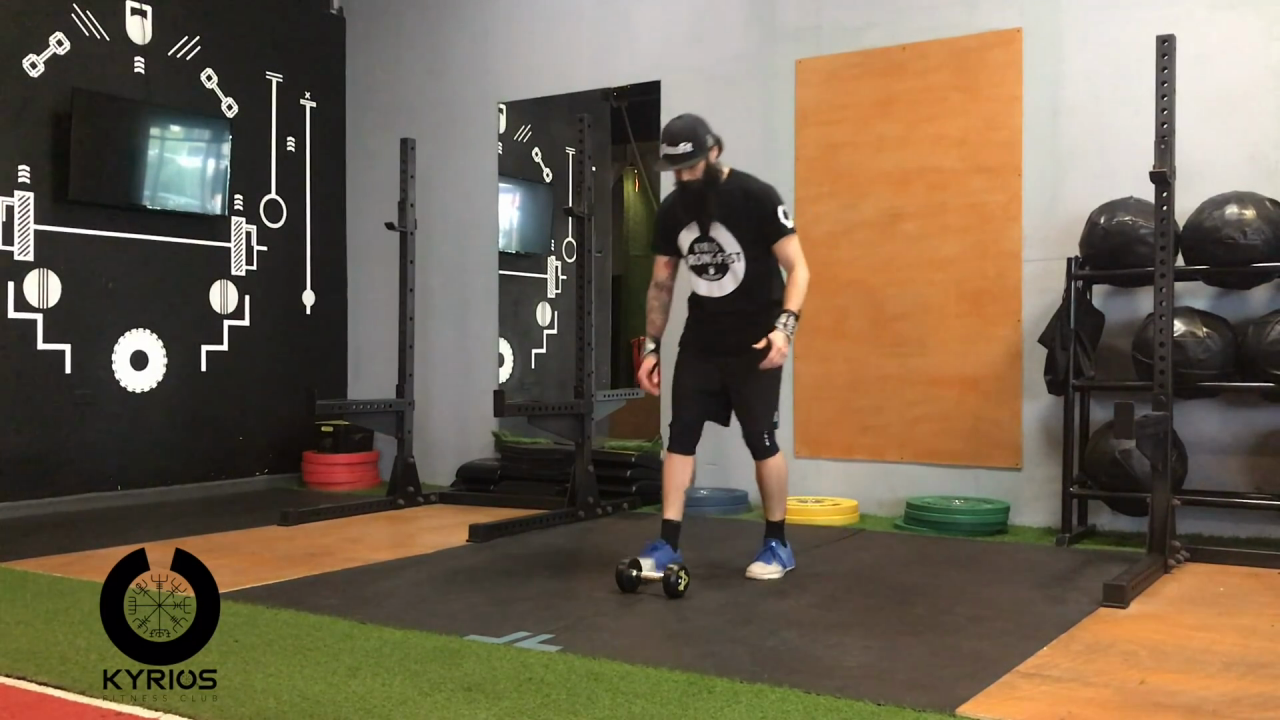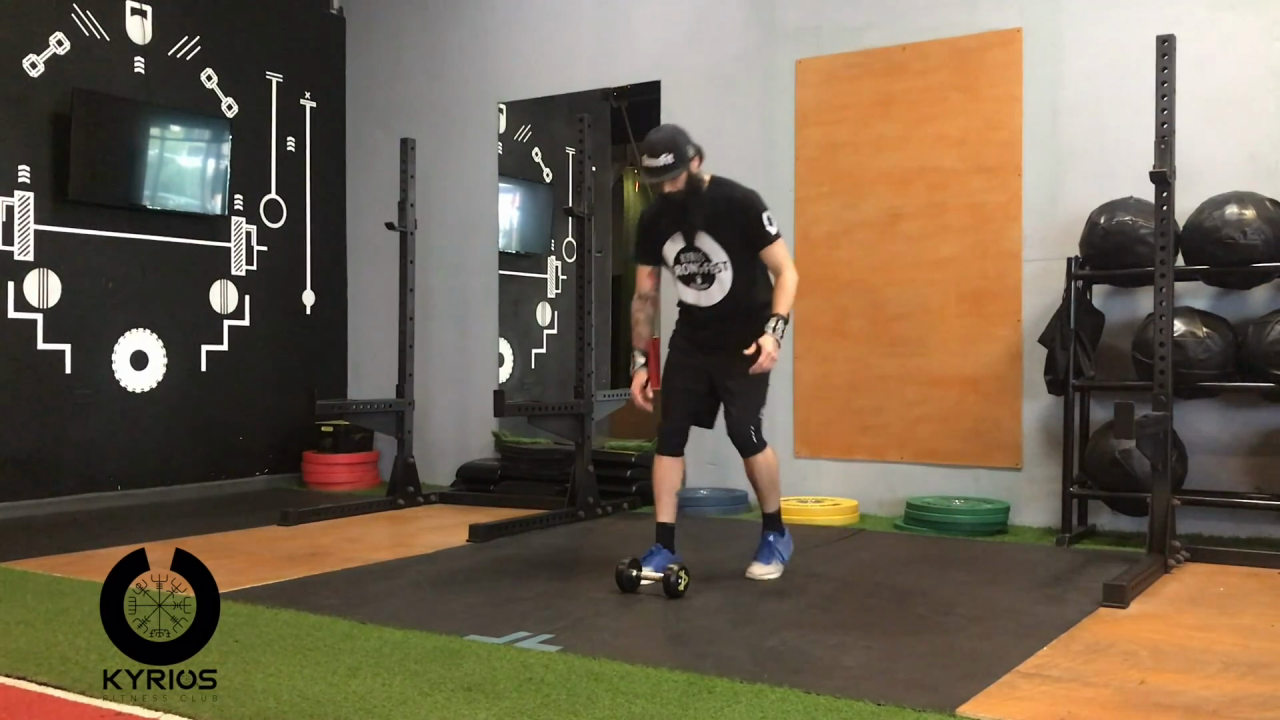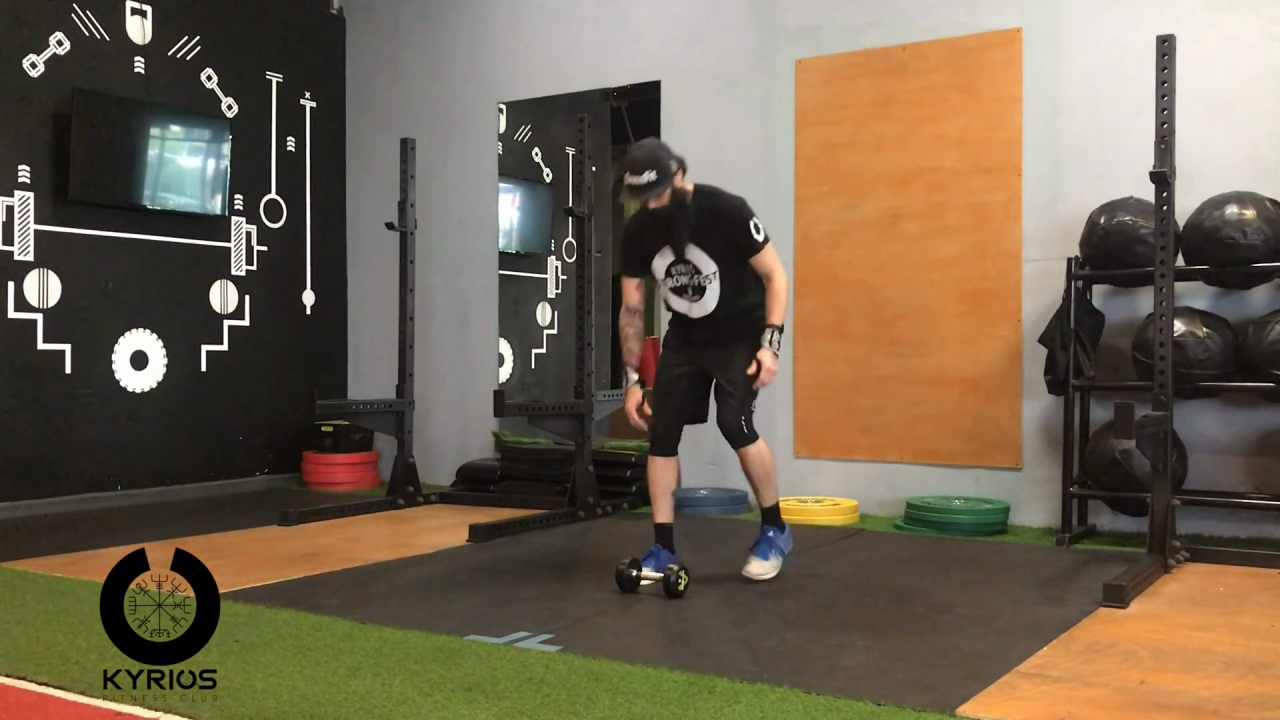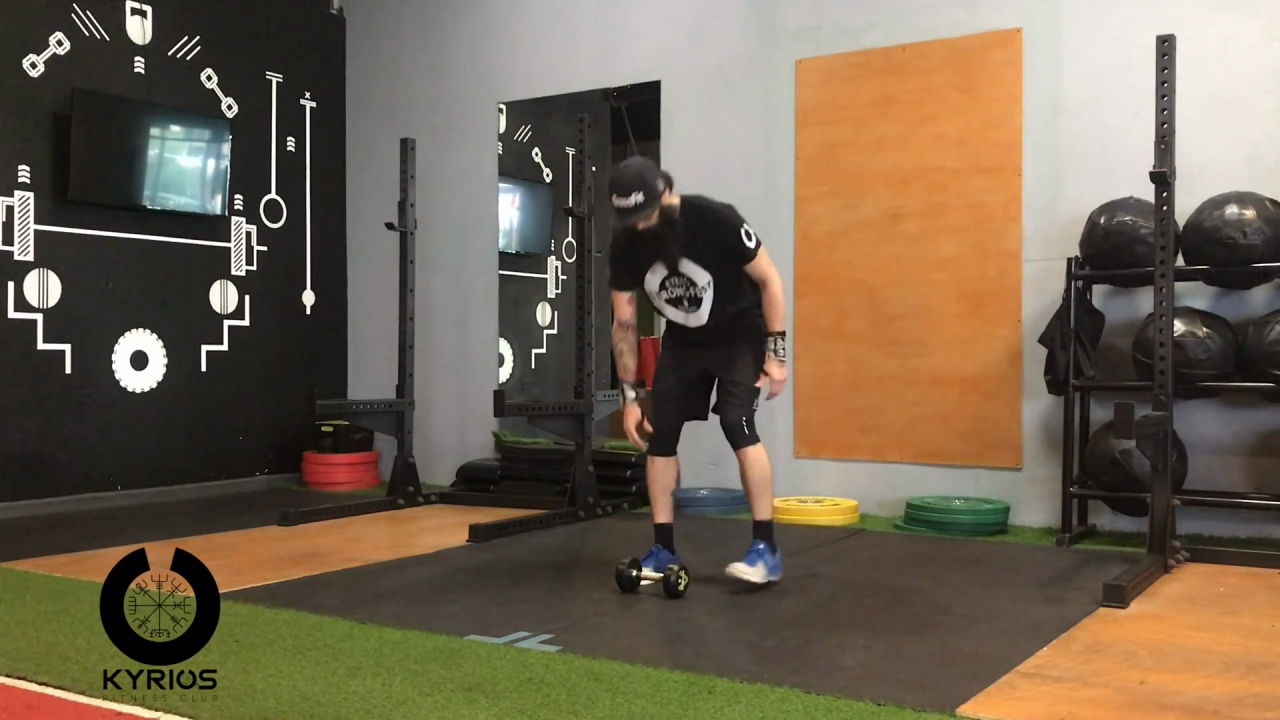
dt=0.1s
person 1, frame 1
left shoulder: (755, 197)
right shoulder: (671, 209)
left elbow: (797, 268)
right elbow: (661, 283)
left wrist: (784, 326)
right wrist: (650, 347)
left hip: (754, 337)
right hip: (701, 337)
left knee: (759, 437)
right knee: (681, 434)
left ankle: (776, 543)
right ankle: (668, 545)
person 1, frame 2
left shoulder: (739, 204)
right shoulder: (653, 219)
left elbow: (785, 272)
right elbow: (645, 294)
left wrist: (773, 331)
right wrist: (641, 361)
left hip: (743, 339)
right hip: (691, 339)
left knee: (744, 433)
right knee: (669, 436)
left ankle: (775, 534)
right ankle: (664, 548)
person 1, frame 3
left shoulder: (726, 211)
right shoulder: (637, 231)
left elbow: (774, 277)
right elbow: (632, 308)
left wrist: (770, 343)
right wrist: (632, 379)
left hip: (740, 334)
right hip: (684, 338)
left knee: (736, 424)
right knee: (660, 433)
left ankle: (774, 529)
right ankle: (664, 549)
person 1, frame 4
left shoulder: (716, 220)
right shoulder: (626, 245)
left elbow: (769, 281)
right elbow: (624, 323)
left wrist: (775, 351)
right wrist: (629, 396)
left hip: (739, 334)
right hip: (683, 341)
left knee: (737, 423)
right knee: (659, 434)
left ankle: (764, 547)
right ankle: (664, 549)
